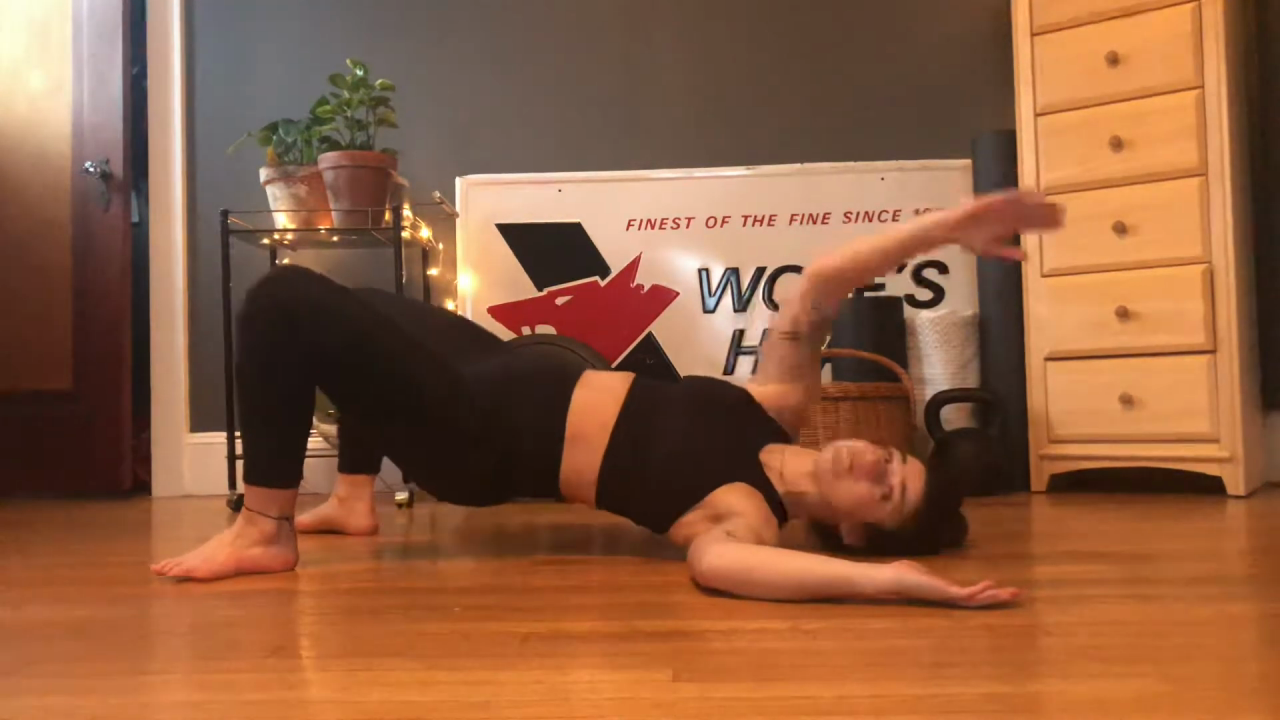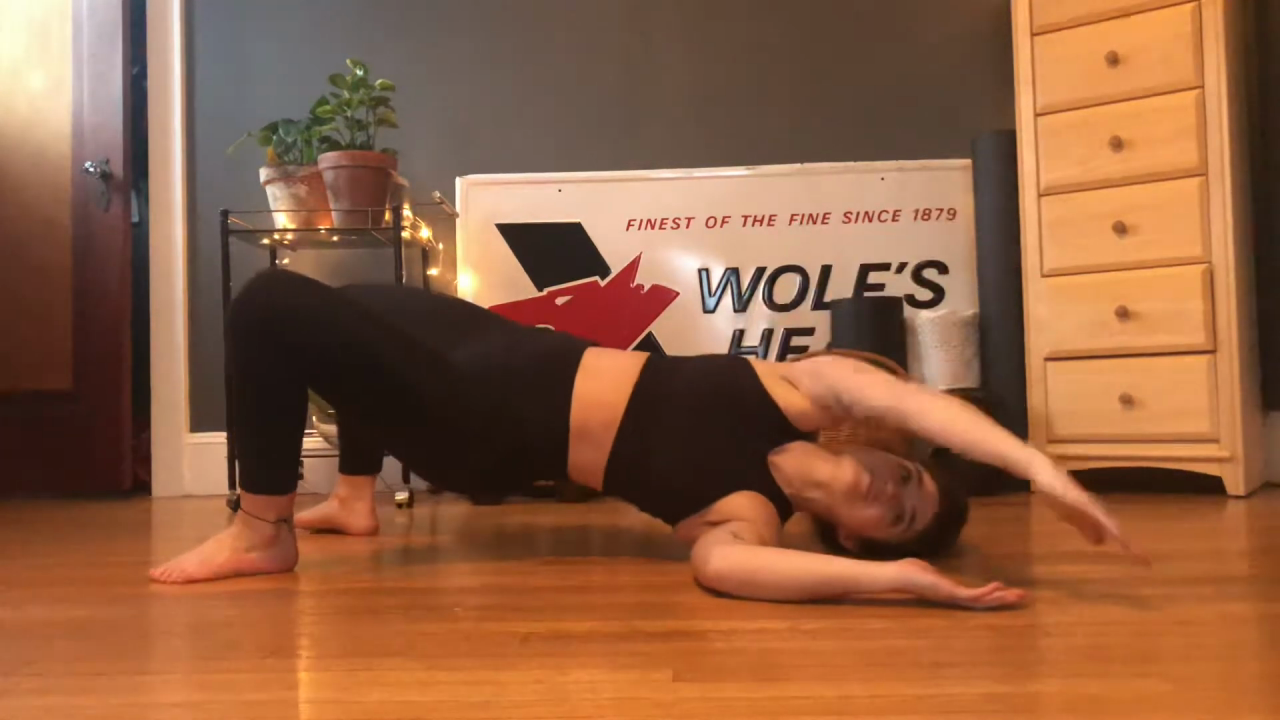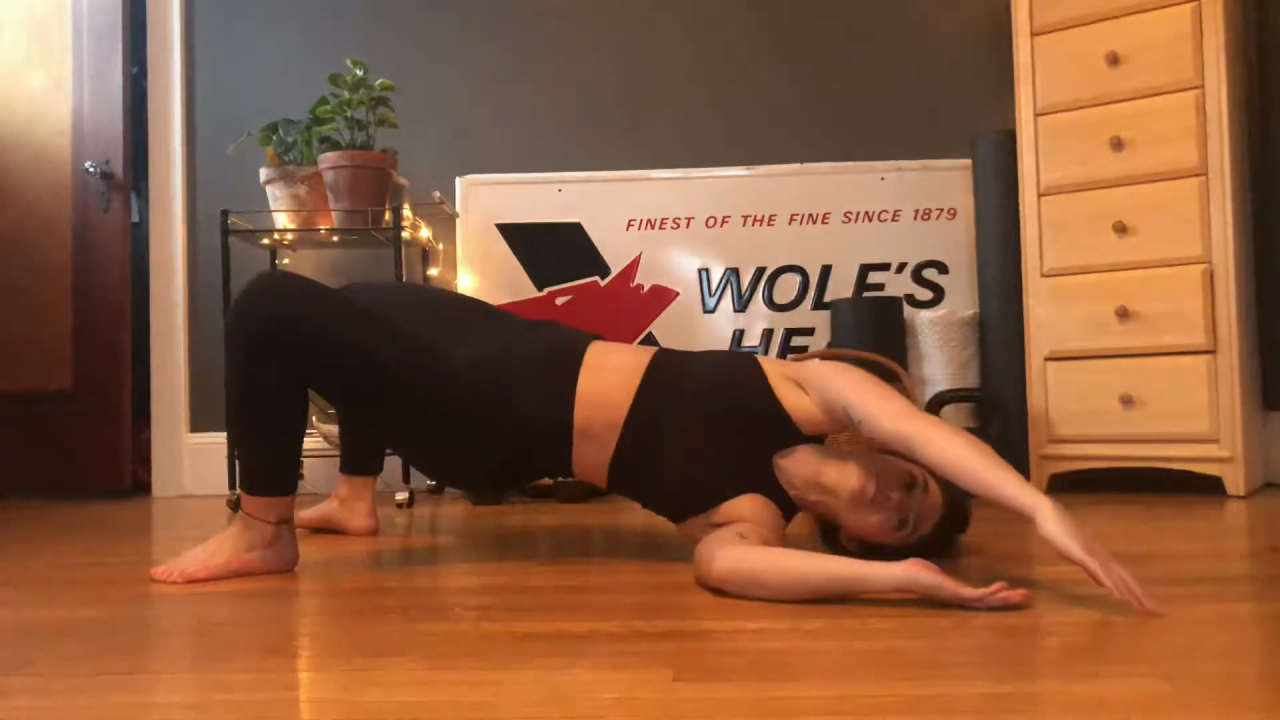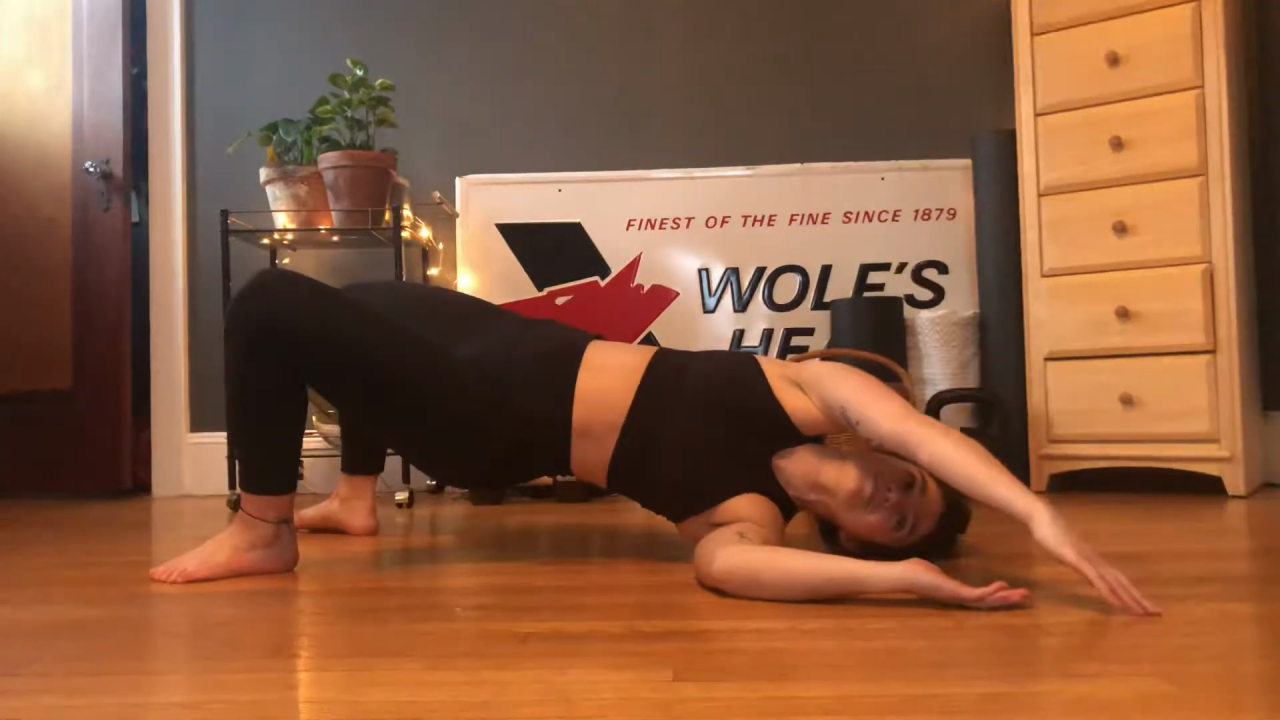
dt=0.4s
person 1, frame 1
left shoulder: (747, 516)
right shoulder: (782, 406)
left elbow: (716, 565)
right elbow: (812, 288)
right wrist: (943, 222)
left hip: (478, 442)
right hip: (507, 377)
left knee: (281, 301)
right knee: (350, 307)
left ankle: (263, 531)
right ankle: (352, 502)
person 1, frame 2
left shoulder: (752, 515)
right shoulder: (803, 400)
left elbow: (722, 567)
right elbow: (913, 398)
right wrist: (1035, 460)
left hip: (485, 433)
right hip: (518, 350)
left knee: (269, 305)
right knee: (354, 303)
left ankle: (261, 535)
right ankle: (353, 502)
person 1, frame 3
left shoulder: (752, 516)
right shoulder: (813, 399)
left elbow: (724, 566)
right elbow: (922, 426)
right wrist: (1040, 506)
left hip: (492, 430)
right hip: (521, 346)
left knee: (269, 308)
right knee: (357, 304)
left ankle: (262, 537)
right ankle: (354, 502)
person 1, frame 4
left shoulder: (750, 517)
right shoulder: (815, 397)
left elbow: (723, 566)
right elbow: (920, 426)
right wrist: (1034, 510)
left hip: (493, 427)
right hip: (523, 344)
left knee: (268, 306)
right knee: (359, 303)
left ankle: (261, 536)
right ankle: (355, 502)
